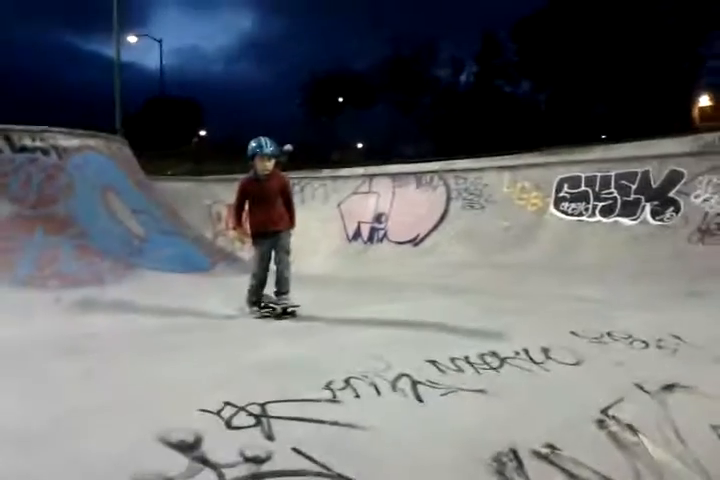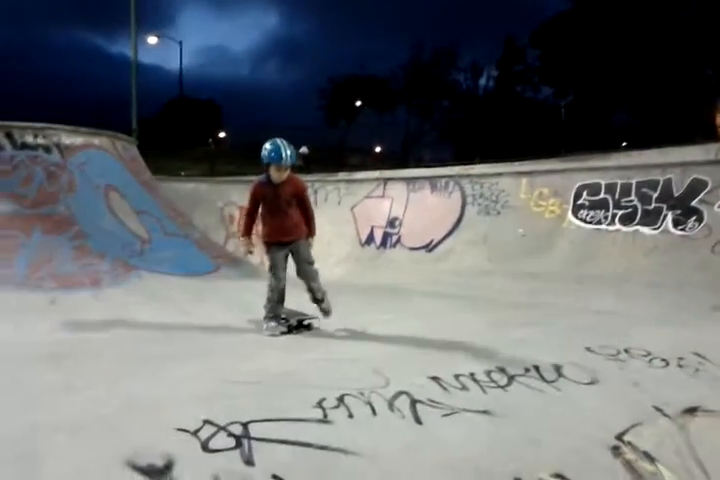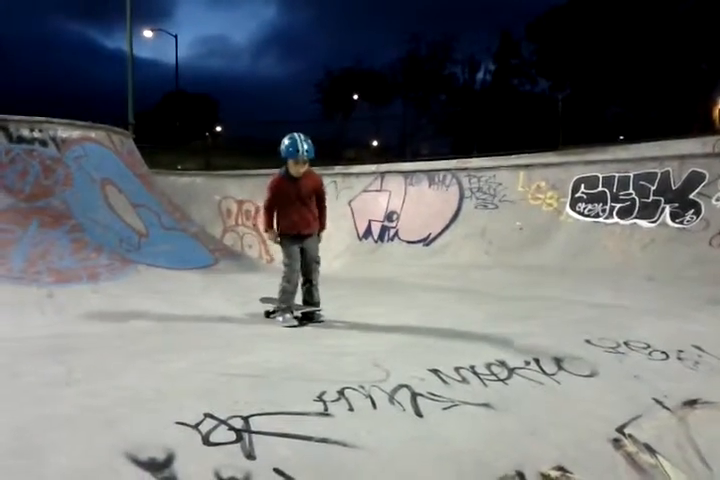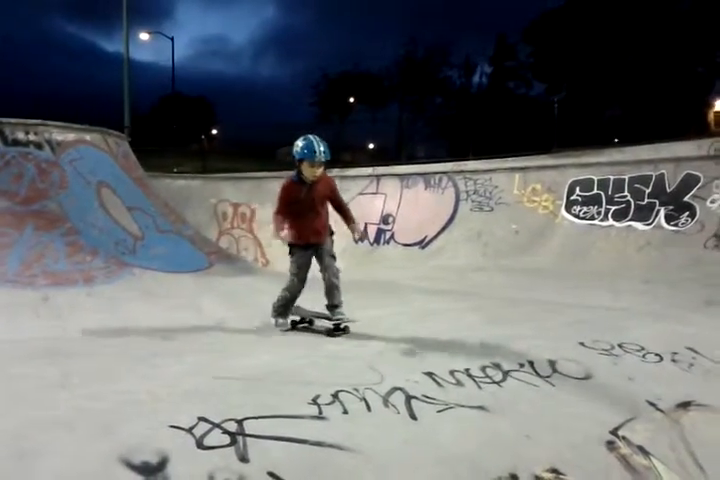
dt=1s
person 1, frame 1
left shoulder: (281, 180)
right shoulder: (247, 183)
left elbow: (289, 203)
right elbow: (239, 205)
left wrist: (291, 224)
right wrist: (238, 226)
left hip: (281, 229)
right hip: (260, 232)
left knee: (283, 263)
right knee: (260, 268)
left ankle: (283, 295)
right ankle: (253, 301)
person 1, frame 2
left shoulder: (297, 184)
right shoulder: (259, 187)
left elbow: (307, 209)
right elbow: (251, 212)
left wrist: (311, 233)
right wrist: (246, 236)
left hip: (298, 236)
right hip: (274, 240)
left knee: (308, 270)
right knee: (277, 279)
left ankle: (321, 299)
right ankle: (272, 318)
person 1, frame 3
left shoulder: (315, 179)
right shoulder: (278, 181)
left elbow: (321, 205)
right elbow: (269, 206)
left wrist: (321, 229)
right wrist: (269, 229)
left hip: (310, 233)
right hip: (288, 234)
left knee: (312, 270)
right knee: (291, 271)
left ankle: (311, 308)
right ankle: (284, 310)
person 1, frame 4
left shoulder: (327, 183)
right shoulder: (289, 186)
left elbow: (339, 204)
right elbow: (279, 213)
left wrist: (351, 222)
right wrist: (280, 230)
left hip: (323, 237)
right hip: (299, 241)
left knee: (330, 271)
right knee: (297, 280)
left ankle: (335, 308)
right ankle: (279, 312)
